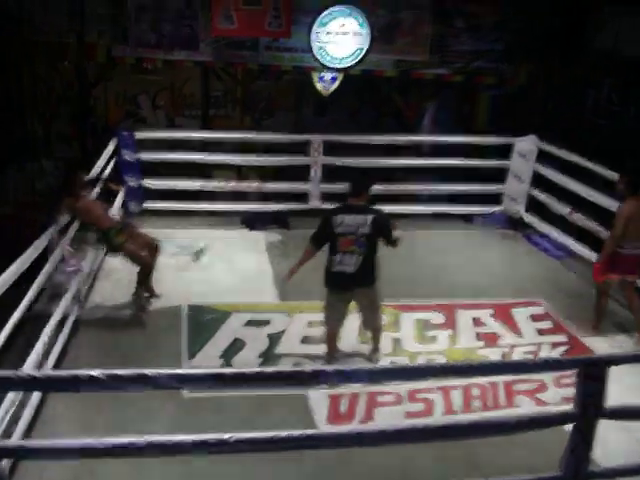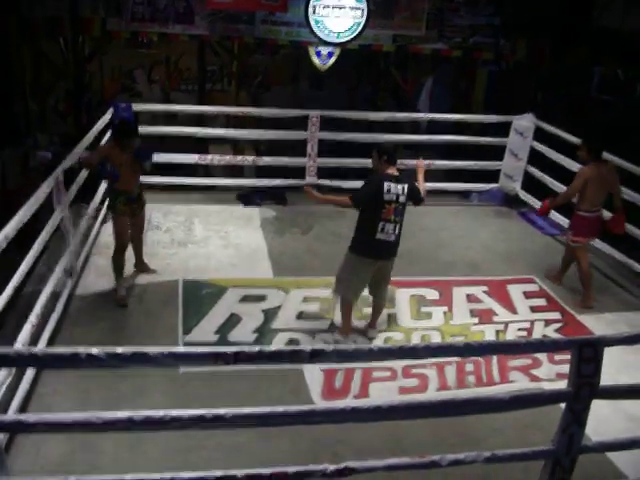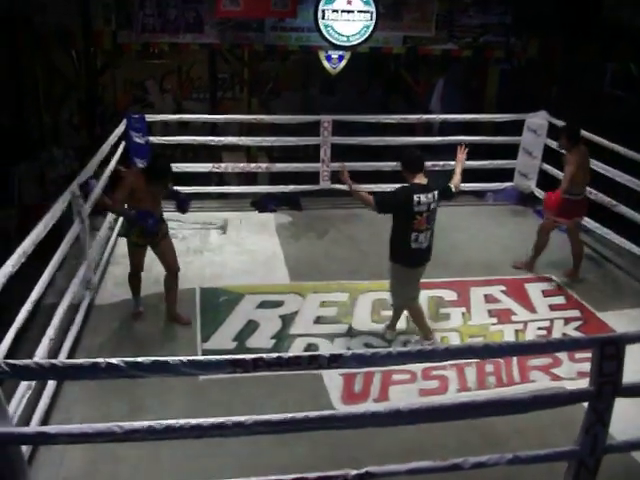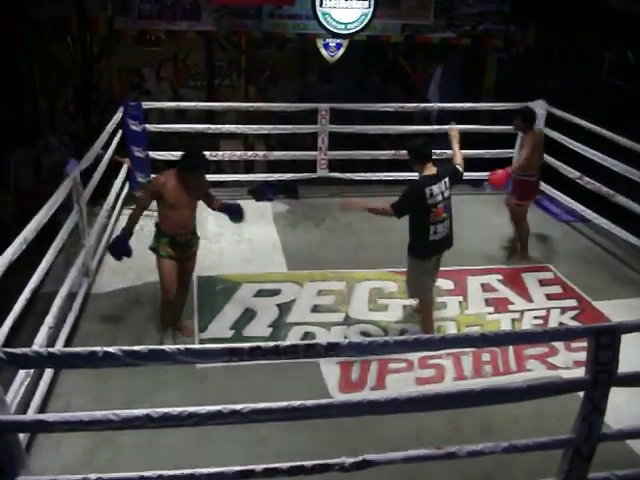
dt=0.5s
person 1, frame 1
left shoulder: (334, 215)
right shoulder: (377, 217)
left elbow: (314, 245)
right elbow: (393, 242)
left wrist: (296, 267)
right wrist: (395, 234)
left hip: (337, 279)
right hip: (365, 279)
left knee: (333, 322)
right knee: (372, 316)
left ankle: (330, 363)
right ankle: (375, 351)
person 1, frame 2
left shoulder: (376, 181)
right shoulder: (406, 185)
left elbow: (352, 203)
right elbow: (420, 197)
left wrist: (320, 198)
right wrist: (420, 173)
left hip: (364, 248)
right hip: (389, 249)
left knee: (346, 289)
right knee: (380, 291)
left ankle: (345, 332)
right ankle: (372, 326)
person 1, frame 3
left shoulder: (404, 194)
right shoulder: (436, 190)
left elbow: (374, 203)
right elbow: (454, 186)
left wrist: (350, 185)
right wrist: (459, 164)
left hip: (405, 256)
right hip: (423, 253)
left knee: (407, 297)
right knee: (402, 291)
left ankle: (428, 337)
right ankle: (391, 327)
person 1, frame 4
left shoulder: (417, 188)
right shoulder: (447, 173)
left elbow: (392, 210)
right elbow: (459, 165)
left wrist: (360, 205)
right wrist: (454, 140)
left hip: (423, 247)
right hip: (444, 241)
left knee: (423, 288)
right knee: (429, 280)
left ankle: (429, 332)
right ankle: (425, 308)
person 2, frame 1
left shoulder: (82, 196)
right shoulder: (71, 204)
left hip: (119, 226)
right hip: (112, 235)
left knee: (154, 246)
right knee: (146, 262)
left ankle: (147, 286)
right ankle: (139, 292)
person 2, frame 2
left shoulder: (134, 145)
right shoulder: (109, 148)
left elbow: (145, 167)
right elbow: (87, 162)
left wrist: (144, 158)
right wrist: (102, 168)
left hip: (137, 195)
right hip: (120, 199)
left knee: (138, 232)
right knee: (122, 244)
left ankle: (140, 263)
right ankle: (119, 285)
person 2, frame 3
left shoulder: (161, 179)
right shoulder: (132, 178)
right elbow: (114, 205)
left wrist: (177, 196)
right wrist: (135, 216)
left hip: (157, 226)
right hip: (136, 228)
left knee: (173, 270)
right knee: (136, 270)
left ankle: (171, 312)
right ankle: (137, 303)
person 2, frame 4
left shoulder: (199, 181)
right shoulder: (161, 182)
left elbow: (209, 199)
right elbow: (139, 208)
left wrist: (225, 207)
right wrist: (124, 235)
left hip: (190, 239)
right hip: (166, 241)
left knee: (184, 284)
right knee: (169, 295)
left ankle: (177, 321)
right ankle: (165, 334)
person 3, frame 1
left shoulder: (626, 207)
left elbow: (615, 236)
left wrist: (602, 258)
left hip: (621, 255)
left knee: (602, 290)
left ankle: (597, 326)
person 3, frame 2
left shoulder: (586, 171)
right shoulder: (609, 169)
left elbow: (569, 194)
right elbow: (617, 192)
left wrist: (550, 204)
right wrist: (618, 213)
left hip: (582, 218)
right hip: (597, 217)
left knee: (581, 257)
right knee: (571, 247)
left ankle: (587, 297)
right ankle: (558, 276)
person 3, frame 3
left shoulder: (573, 156)
right shoulder: (583, 150)
left elbow: (568, 174)
left wrist: (560, 193)
left hip: (568, 201)
right hip: (580, 200)
left knee: (543, 231)
right knee: (574, 237)
left ankle: (530, 264)
right ankle: (575, 272)
person 3, frame 4
left shoulder: (529, 138)
right shoulder: (538, 133)
left elbow: (523, 157)
left wrist: (509, 171)
left hip: (524, 181)
right hip: (532, 179)
left knee: (519, 217)
right knee: (511, 203)
left ankle: (523, 253)
right ankle: (519, 236)
